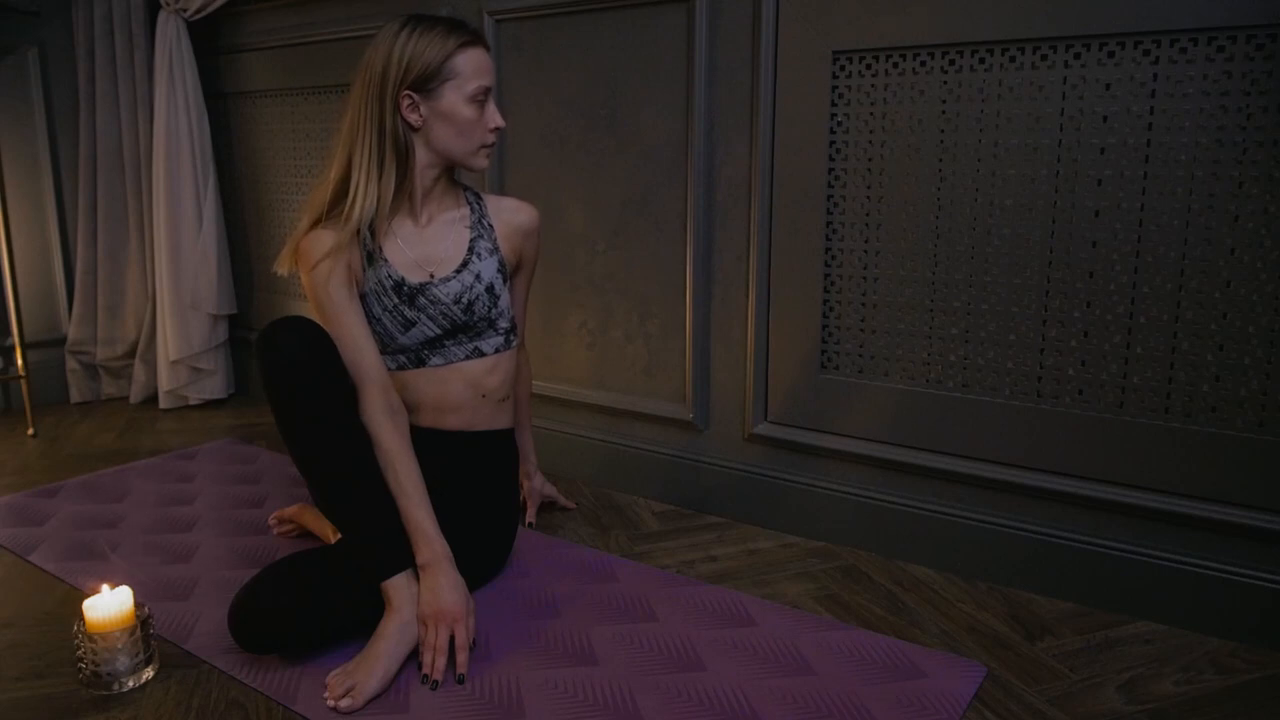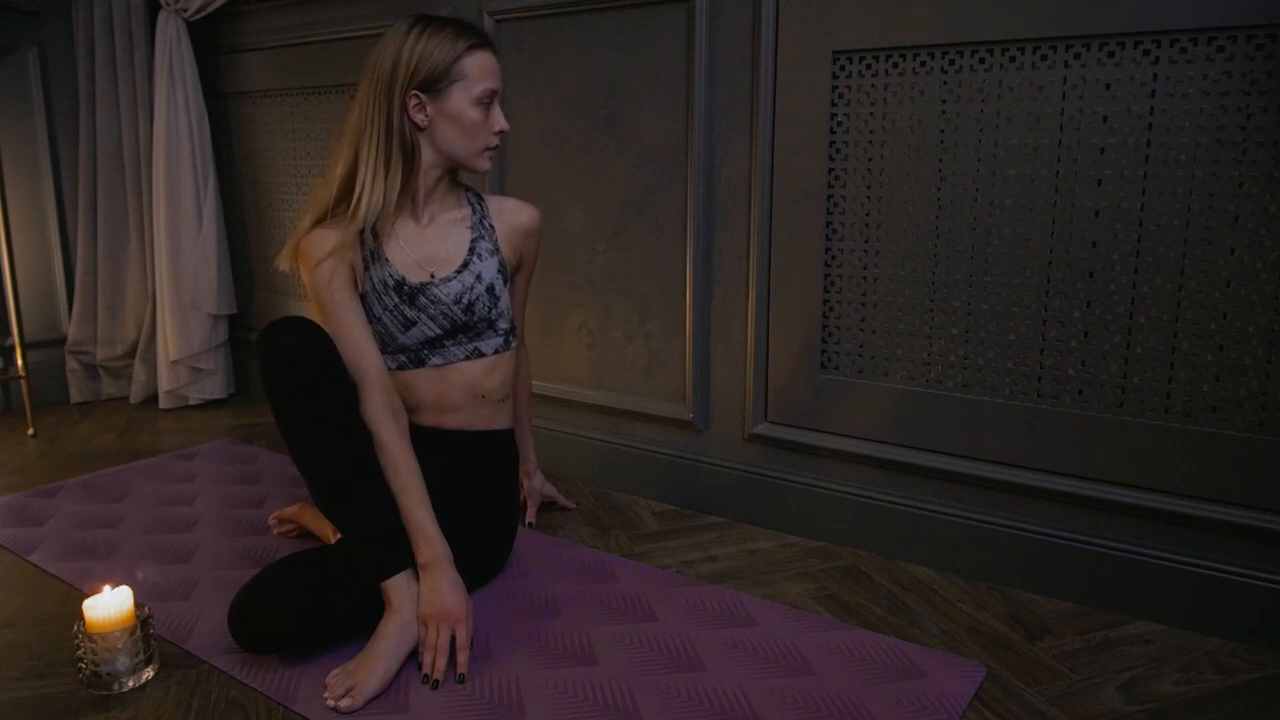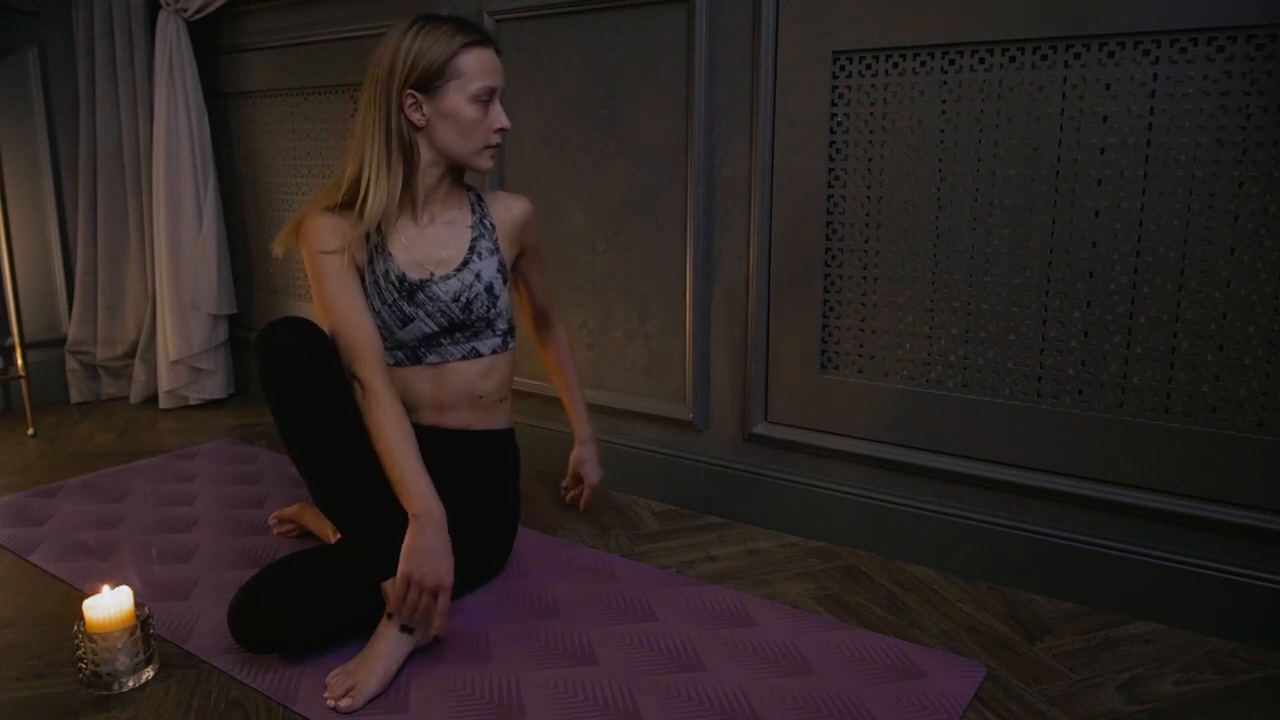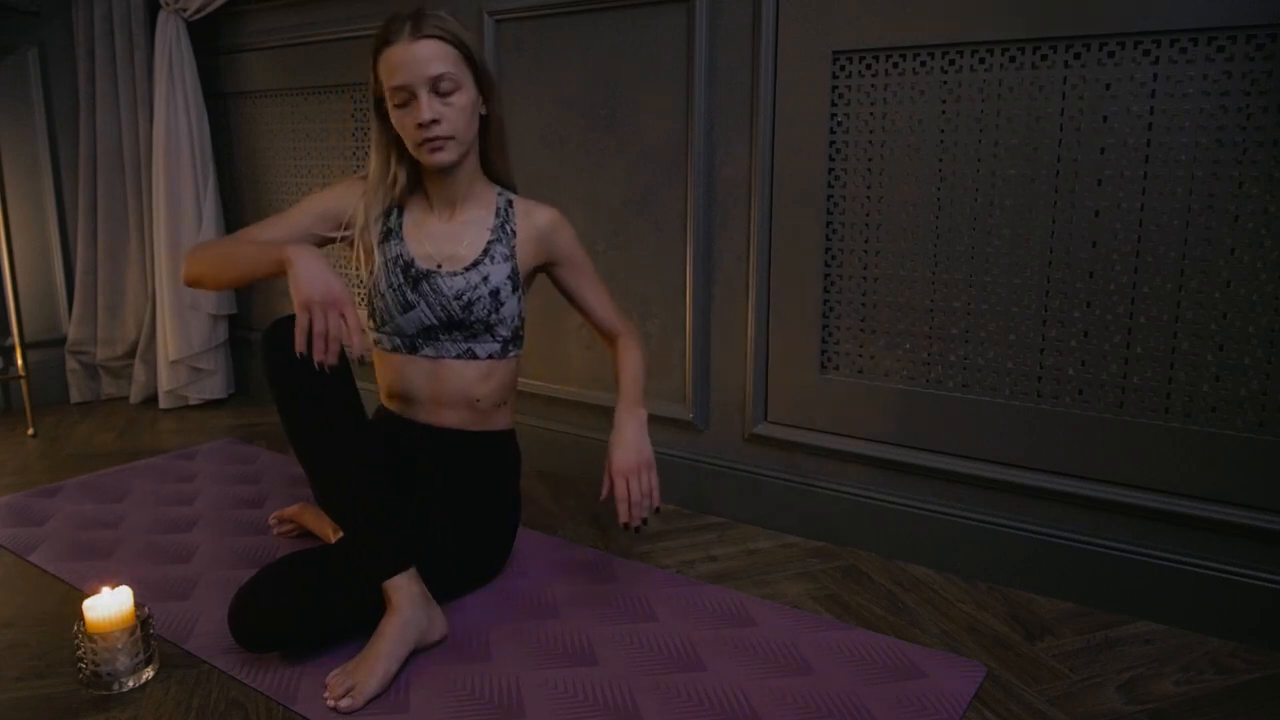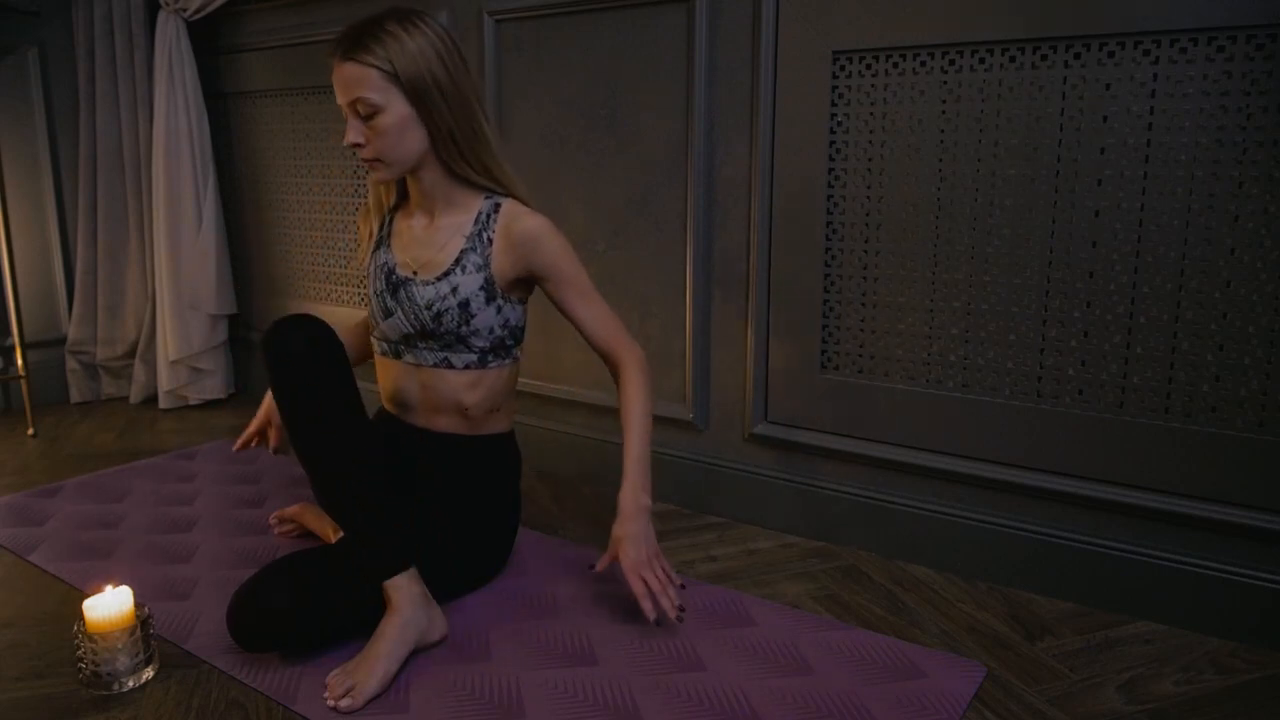
dt=1s
person 1, frame 1
left shoulder: (513, 224)
right shoulder: (334, 245)
right elbow: (377, 401)
left wrist: (527, 466)
right wrist: (430, 561)
left hip: (479, 487)
right hip: (393, 467)
left knee: (264, 616)
right knee: (287, 342)
left ankle: (349, 524)
right ankle: (380, 554)
person 1, frame 2
left shoulder: (514, 225)
right shoulder: (335, 244)
right elbow: (377, 402)
left wrist: (527, 466)
right wrist: (431, 562)
left hip: (477, 487)
right hip: (390, 467)
left knee: (265, 616)
right knee: (288, 342)
left ankle: (349, 525)
right ankle: (396, 581)
person 1, frame 3
left shoulder: (510, 219)
right shoulder: (338, 231)
left elbow: (546, 325)
right elbow: (369, 379)
left wrist: (584, 438)
right wrist: (423, 518)
left hip: (478, 485)
right hip: (388, 468)
left knee: (262, 615)
right knee: (286, 342)
left ankle: (351, 524)
right ankle: (362, 523)
person 1, frame 4
left shoulder: (533, 225)
right shoulder: (363, 206)
left elbow: (621, 335)
right elbow: (199, 263)
left wrist: (629, 419)
right wrist: (297, 256)
left hip: (475, 483)
right hip: (387, 457)
left knee: (262, 615)
right knee: (289, 338)
left ankle: (349, 525)
right ankle: (355, 520)
person 1, frame 5
left shoulder: (518, 233)
right shoulder: (377, 220)
left elbow: (629, 362)
left wrist: (634, 510)
right wrist: (295, 387)
left hip: (472, 486)
right hip: (389, 459)
left knee: (260, 615)
right knee: (294, 336)
left ankle: (354, 525)
right ankle: (356, 519)
